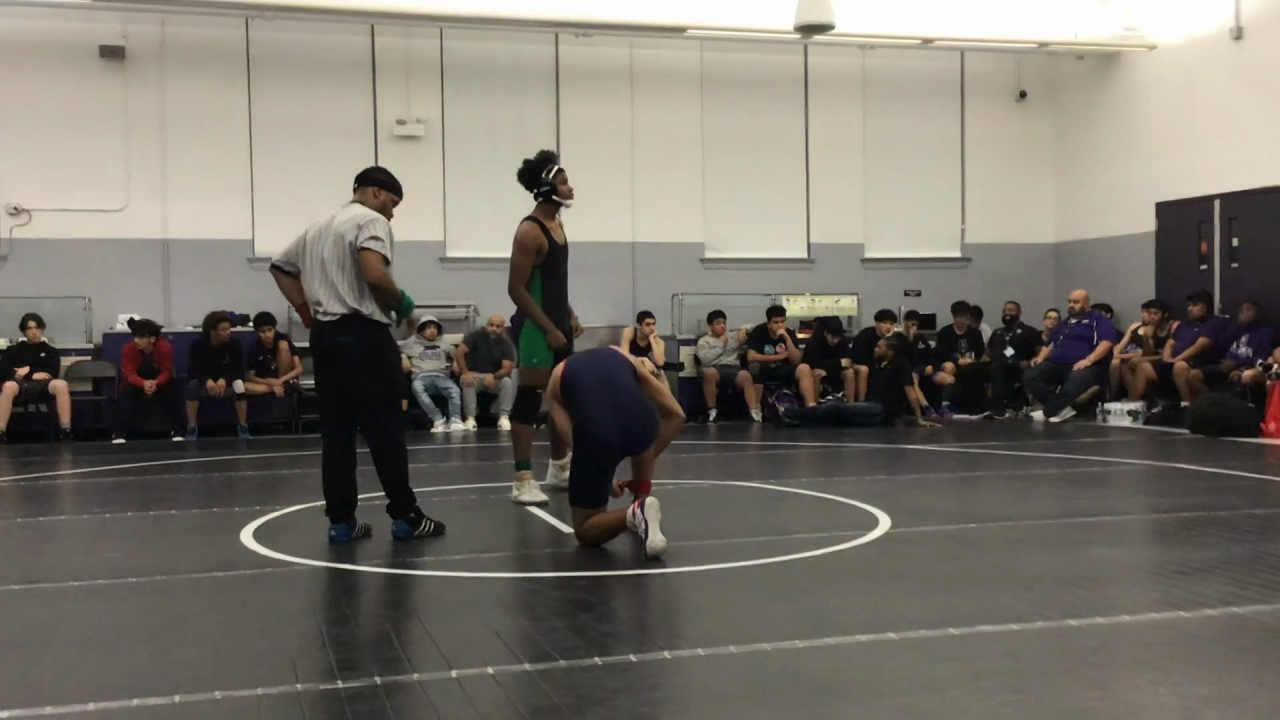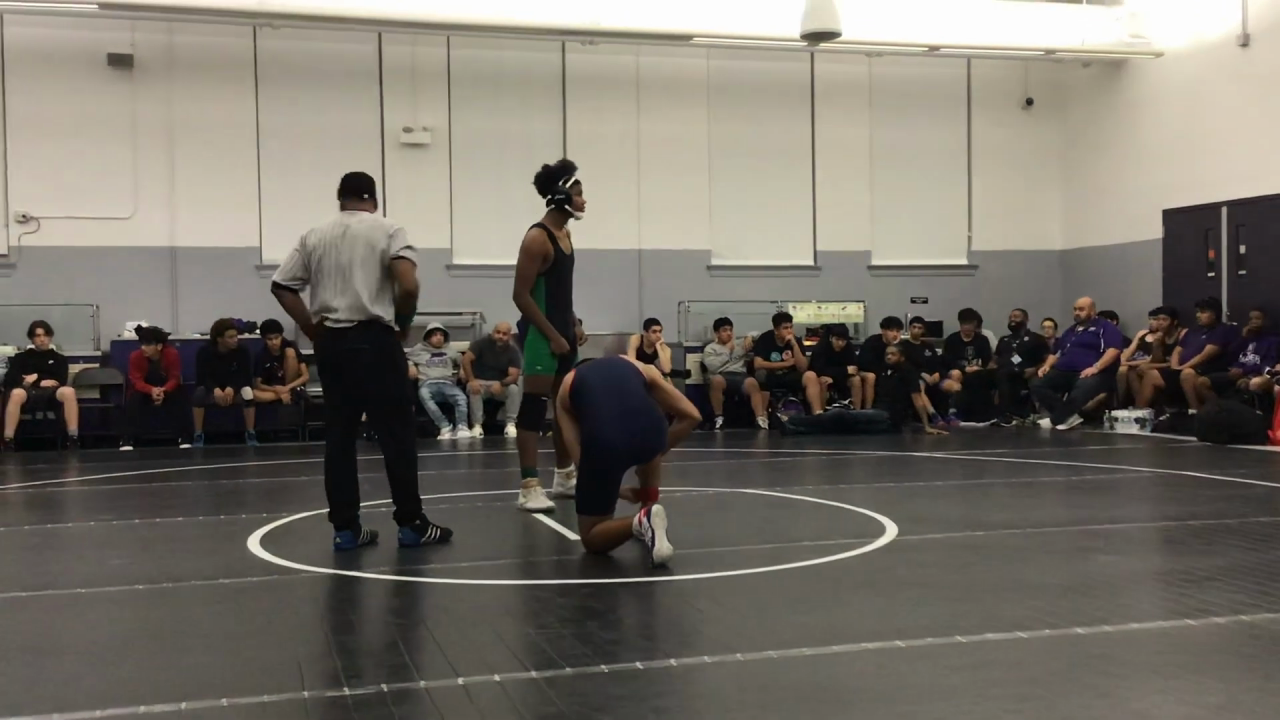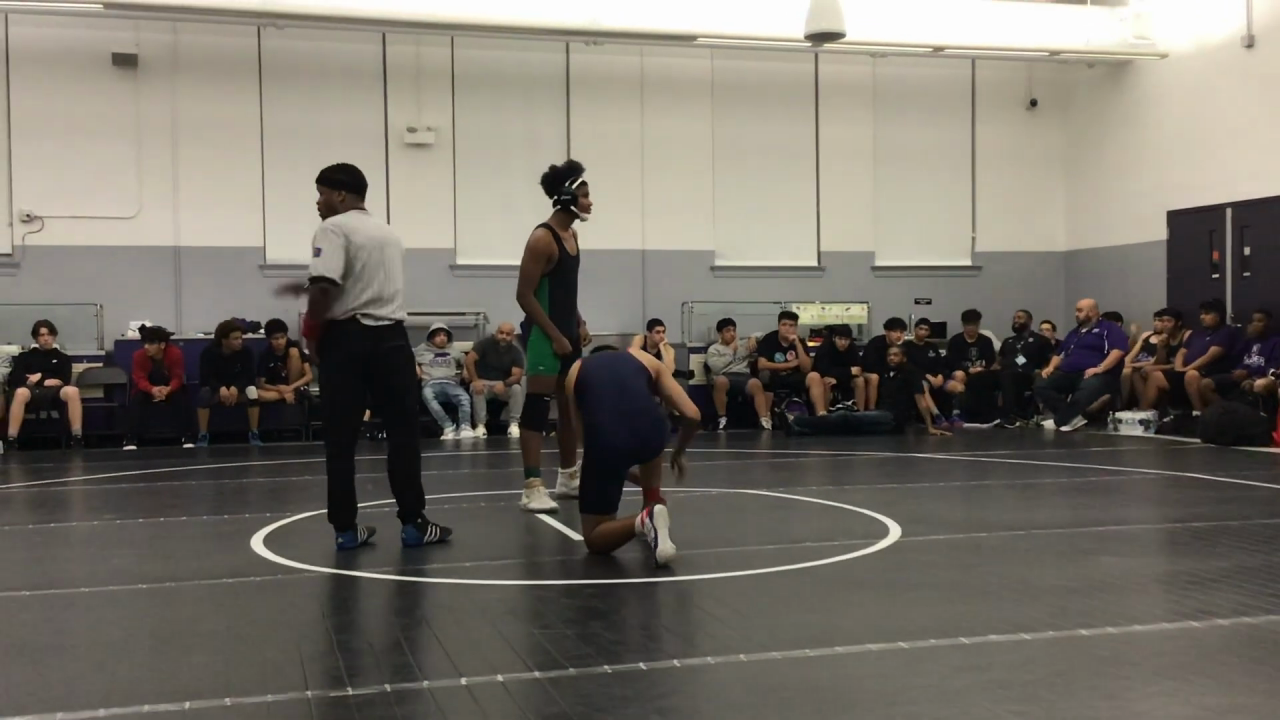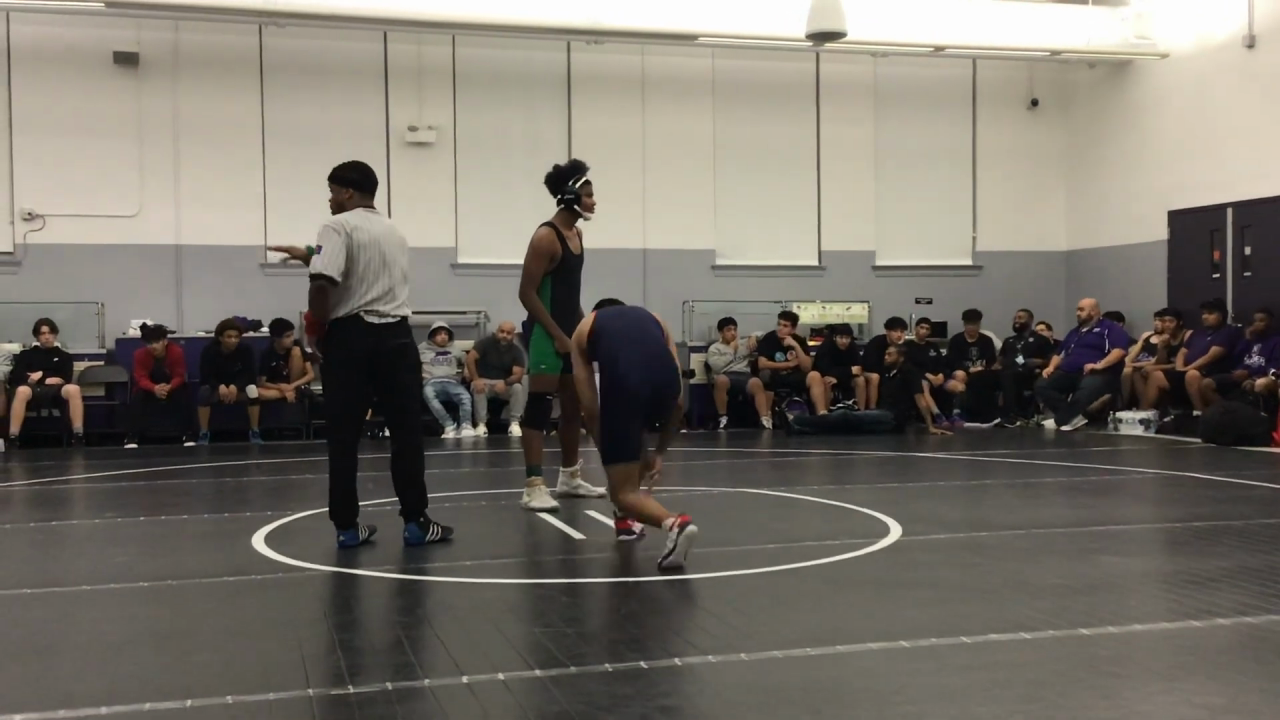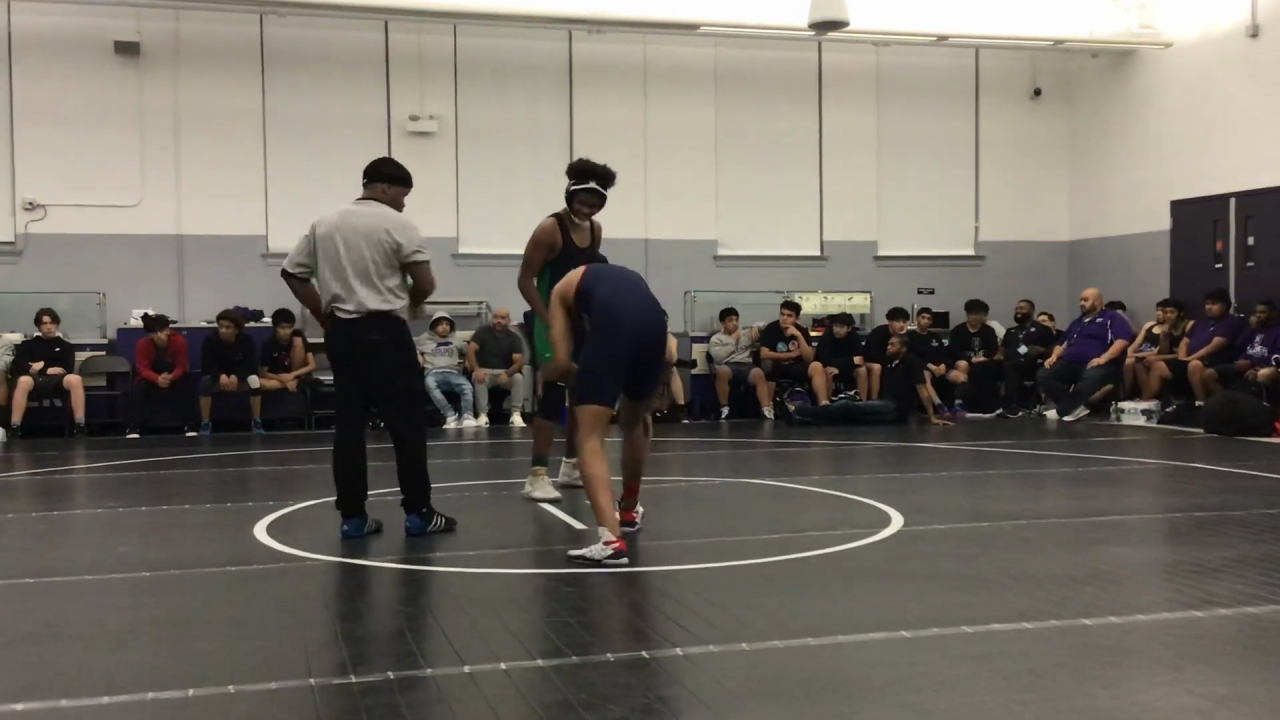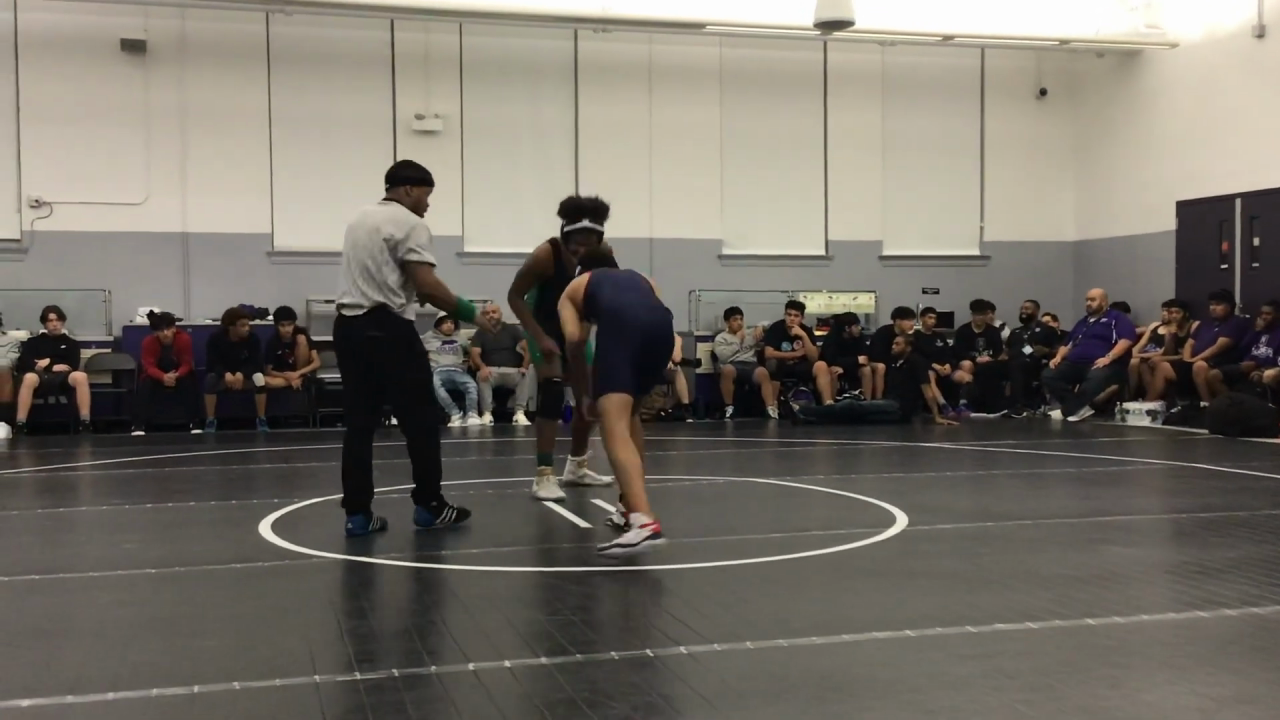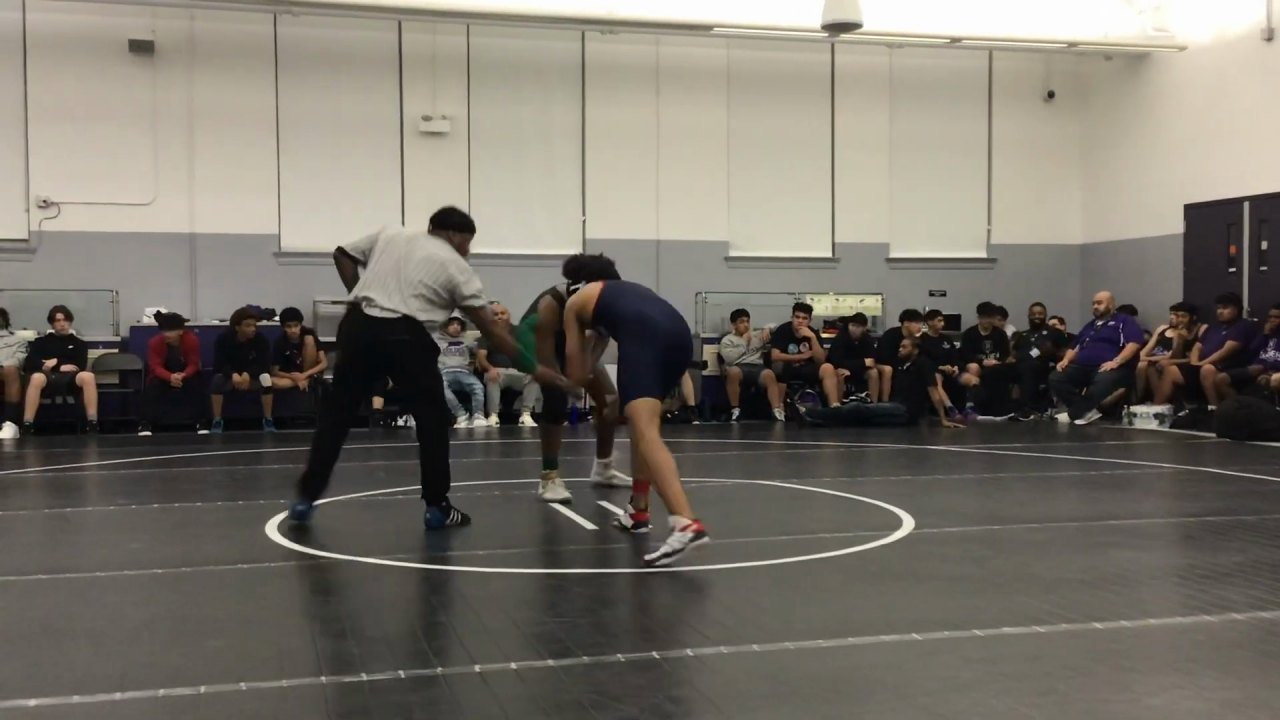
dt=0.5s
person 1, frame 1
left shoulder: (318, 227)
right shoulder: (370, 220)
left elbow: (280, 268)
right elbow: (375, 276)
left wrist: (308, 314)
right wrist: (402, 304)
left hip: (325, 335)
right hip: (361, 335)
left knee: (336, 430)
right knee: (385, 428)
left ankle: (341, 520)
right ankle: (405, 516)
person 1, frame 2
left shoulder: (314, 236)
right shoulder: (387, 229)
left elbow: (282, 287)
right elbow: (408, 284)
left wrist: (313, 328)
right wrist: (404, 319)
left hip: (331, 343)
right hip: (373, 341)
left knee: (339, 436)
right knee: (396, 434)
left ankle: (345, 527)
right ankle: (411, 523)
person 1, frame 3
left shoulder: (333, 228)
right shoulder: (386, 232)
left elbow: (329, 284)
left wrist: (312, 326)
right wrist: (313, 289)
left hip: (347, 339)
right hip: (391, 337)
left knee: (341, 438)
right knee: (403, 432)
left ankle: (346, 528)
right ankle: (414, 523)
person 1, frame 4
left shoulder: (339, 227)
right shoulder: (393, 231)
left elbow: (325, 280)
left wrist: (314, 323)
right wrist: (313, 254)
left hip: (350, 336)
right hip: (396, 335)
left knee: (344, 435)
right knee: (407, 430)
left ankle: (347, 526)
right ankle: (416, 521)
person 1, frame 5
left shoulder: (325, 223)
right shoulder: (398, 225)
left elbow: (292, 272)
right elbow: (424, 285)
left wrist: (320, 310)
right wrist: (412, 300)
left hip: (342, 331)
right hip: (383, 331)
left knee: (349, 424)
right knee: (406, 424)
left ankle: (353, 516)
right ankle: (419, 512)
person 1, frame 6
left shoulder: (360, 219)
right shoulder: (410, 225)
right elbow: (427, 287)
right wrist: (469, 313)
left hip: (348, 325)
right hip: (387, 328)
left knee: (359, 422)
right knee: (420, 417)
left ankle: (357, 513)
right ankle: (430, 504)
person 1, frame 7
left shoulder: (391, 235)
right shoulder: (454, 265)
left elbow: (343, 255)
right elbow: (490, 327)
right wrist: (530, 366)
left hip: (359, 327)
right hip: (404, 336)
left knee: (337, 414)
right knee: (432, 420)
left ankle: (304, 499)
right ankle: (437, 507)
person 2, frame 1
left shoulder: (557, 223)
right shoulder: (530, 231)
right elbow: (517, 289)
left wrist: (569, 316)
right wrist: (548, 328)
left hip: (558, 324)
right hip: (536, 327)
right knee: (529, 399)
left ankle: (560, 468)
right ankle: (523, 480)
person 2, frame 2
left shoulder: (565, 233)
right shoulder: (537, 238)
right elbow: (521, 295)
left wrist: (574, 324)
right wrist: (552, 335)
left hip: (563, 331)
right hip: (541, 334)
right knee: (534, 406)
left ankle: (565, 476)
right ankle: (529, 487)
person 2, frame 3
left shoulder: (572, 235)
right shoulder: (542, 238)
right elbow: (524, 295)
left wrist: (579, 324)
right wrist: (554, 336)
left hip: (568, 332)
right hip: (544, 335)
left knee: (570, 406)
right knee: (537, 407)
left ankle: (568, 476)
right ankle: (532, 487)
person 2, frame 4
left shoulder: (576, 234)
right shoulder: (545, 237)
right elbow: (527, 292)
left wrist: (582, 323)
right wrist: (556, 334)
left hip: (571, 330)
right hip: (547, 333)
left knee: (574, 405)
right knee: (540, 406)
left ankle: (569, 476)
right ankle: (533, 486)
person 2, frame 5
left shoulder: (594, 230)
right shoulder: (549, 230)
right elbow: (526, 280)
right wrist: (548, 321)
right hip: (552, 322)
right knee: (553, 395)
left ankle: (571, 467)
right ankle: (537, 477)
person 2, frame 6
right shoulder: (544, 255)
right elbow: (515, 297)
right wrist: (538, 337)
right hip: (544, 326)
right knee: (552, 390)
left ankle: (577, 466)
right ankle: (544, 475)
person 2, frame 7
right shoulder: (551, 306)
left elbow: (602, 336)
right elbow: (545, 368)
right hip: (536, 333)
left knee: (609, 397)
right knee: (556, 395)
left ankle: (603, 468)
right ankle: (549, 478)
person 3, frame 1
left shoulder: (558, 376)
right shoulder: (623, 356)
left elbow: (573, 438)
right elbow: (675, 415)
left wrist: (606, 483)
right wrist: (651, 459)
left hip: (595, 434)
right hip: (642, 423)
left knee: (584, 531)
left ankle: (634, 514)
right ankle: (642, 504)
person 3, frame 2
left shoulder: (568, 384)
right shoulder: (634, 365)
left elbow: (581, 458)
right elbow: (691, 415)
left wrist: (618, 491)
right wrist: (657, 451)
left hip: (603, 442)
right hip: (649, 431)
left knee: (592, 539)
left ankle: (641, 521)
right ankle: (648, 512)
person 3, frame 3
left shoulder: (577, 371)
right shoulder: (645, 359)
right elbow: (692, 415)
left wrist: (630, 474)
right wrist: (678, 453)
left hip: (606, 440)
right hip: (650, 431)
left knee: (595, 538)
left ankle: (644, 521)
right ankle: (651, 514)
person 3, frame 4
left shoulder: (586, 326)
right shoulder: (652, 318)
left elbow: (589, 406)
left wrist: (606, 449)
right wrist: (659, 451)
left hip: (624, 382)
right hip: (664, 378)
left knee: (623, 493)
left ankle: (673, 523)
right ankle: (629, 517)
person 3, frame 5
left shoulder: (567, 285)
right shoulder: (632, 278)
left elbow: (562, 364)
right elbow: (668, 359)
right wrist: (646, 407)
left hip: (612, 326)
right hip: (654, 325)
left knee: (590, 439)
right knee: (634, 422)
left ankle: (612, 540)
right ankle: (629, 510)
person 3, frame 6
left shoulder: (574, 289)
right shoulder: (639, 278)
left elbow: (574, 338)
left wrist: (585, 395)
left hip: (620, 325)
right hip: (660, 323)
left knee: (615, 430)
right knee: (628, 415)
left ankle: (644, 523)
right ankle: (631, 507)
person 3, frame 7
left shoulder: (576, 301)
right shoulder: (630, 290)
left elbow: (577, 376)
left wrist: (588, 361)
right wrist: (621, 397)
left hip: (644, 335)
right hip: (679, 332)
left knee: (646, 434)
right knee: (642, 422)
left ankle: (686, 524)
right ankle: (638, 511)
